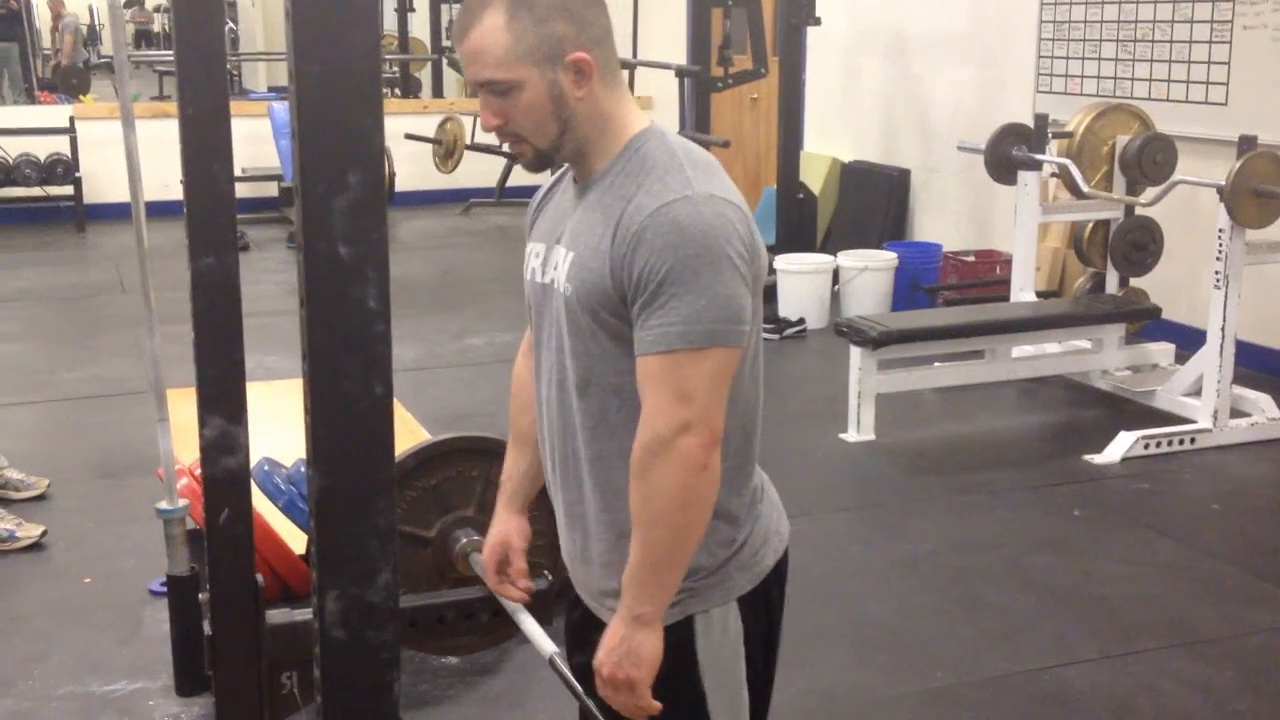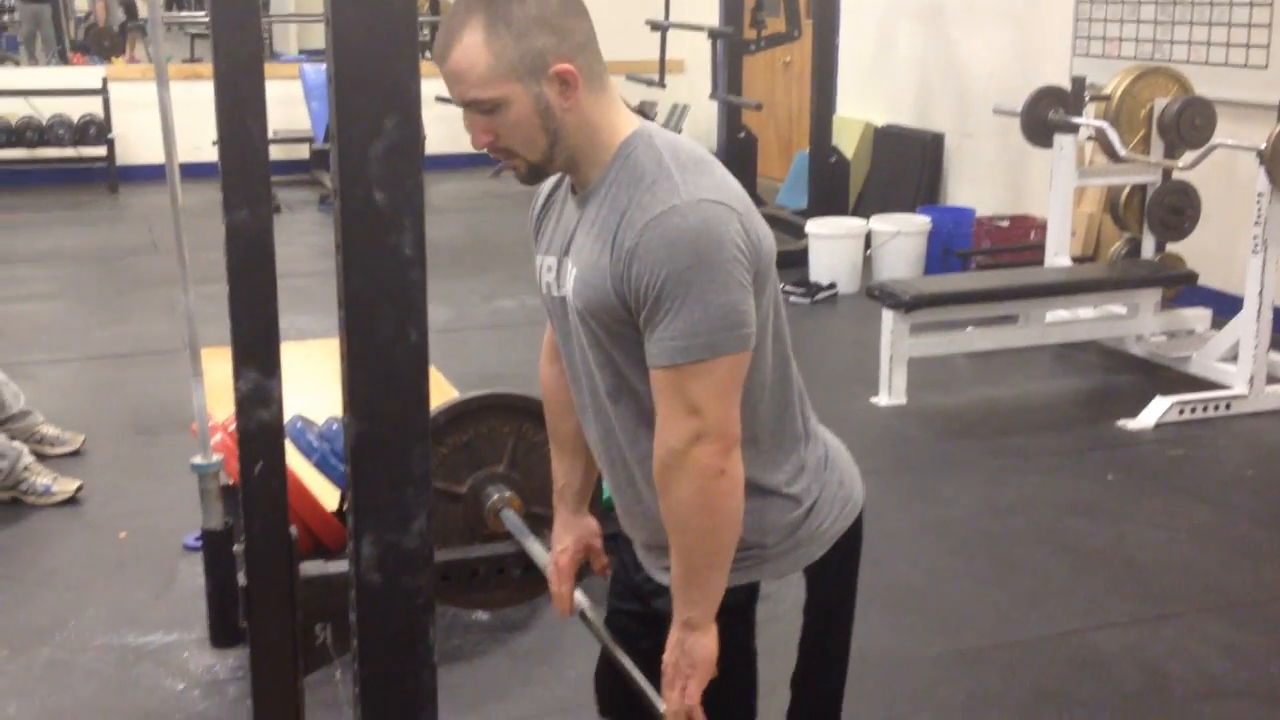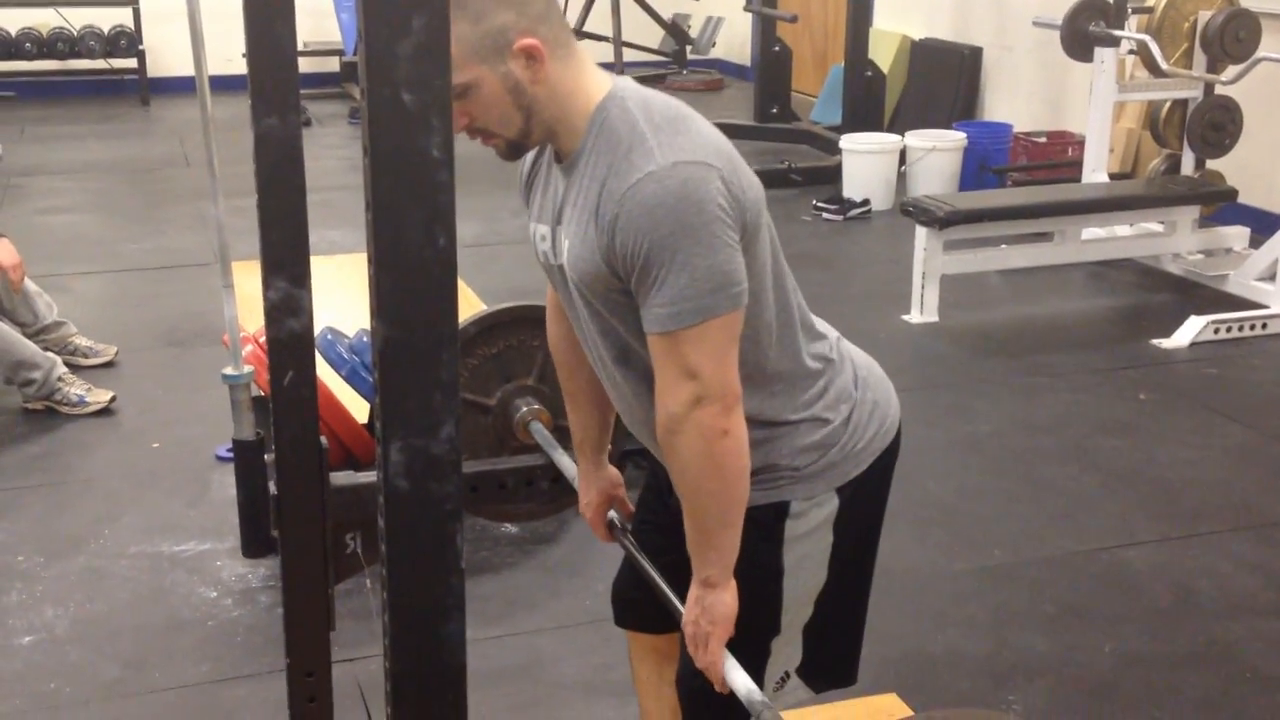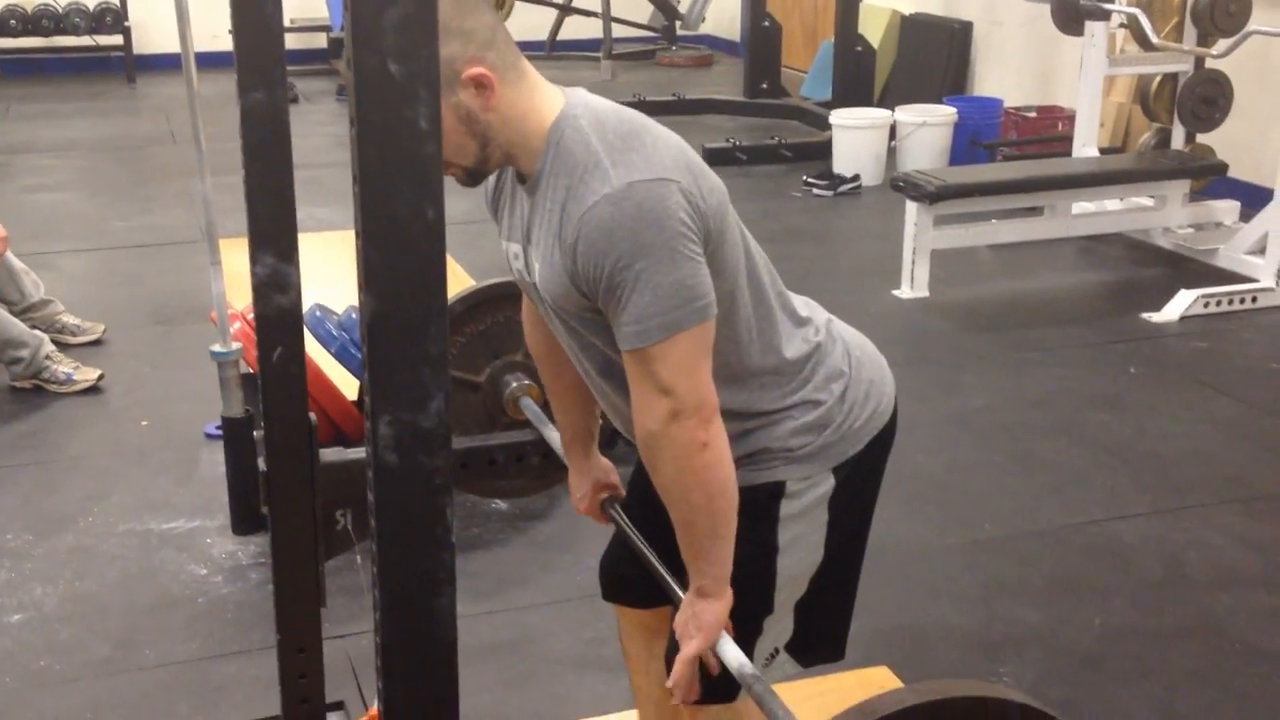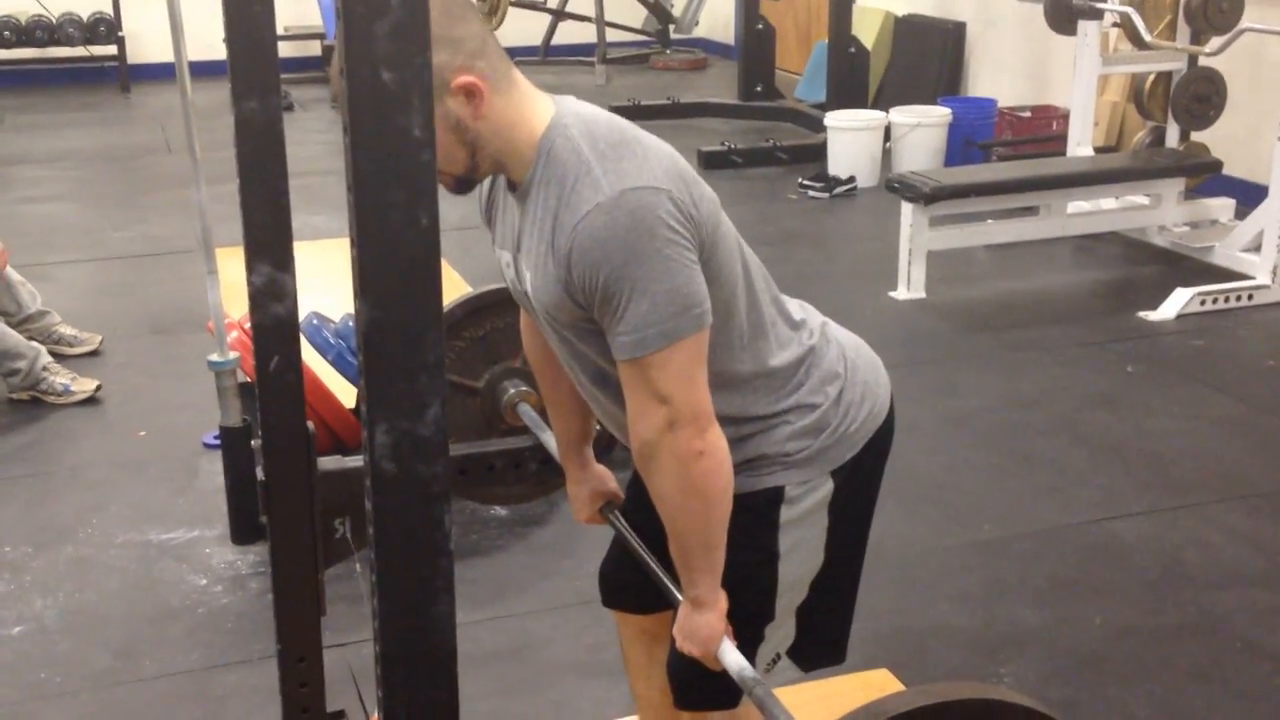
dt=0.7s
person 1, frame 1
left shoulder: (681, 215)
right shoulder: (561, 192)
left elbow: (684, 436)
left wrist: (642, 618)
right wrist: (511, 503)
left hip: (692, 584)
person 1, frame 2
left shoulder: (681, 218)
right shoulder: (561, 192)
left elbow: (703, 445)
right elbow: (565, 358)
left wrist: (696, 621)
right wrist: (570, 509)
left hip: (770, 544)
person 1, frame 3
left shoulder: (663, 182)
right shoulder: (549, 150)
left elbow: (703, 405)
right elbow: (572, 312)
left wrist: (714, 579)
right wrist: (591, 461)
left hip: (808, 454)
right hip: (714, 448)
right knee: (649, 618)
person 1, frame 4
left shoulder: (622, 198)
right shoulder: (519, 160)
left elbow: (679, 418)
right elbow: (551, 319)
left wrist: (711, 594)
right wrist: (582, 460)
left hip: (804, 432)
right hip: (730, 422)
right knee: (640, 590)
person 1, frame 5
left shoulder: (613, 209)
right shoulder: (511, 168)
left elbow: (676, 428)
right elbow: (546, 328)
left wrist: (705, 597)
right wrist: (579, 464)
left hip: (805, 435)
right hip: (727, 425)
right knee: (639, 600)
